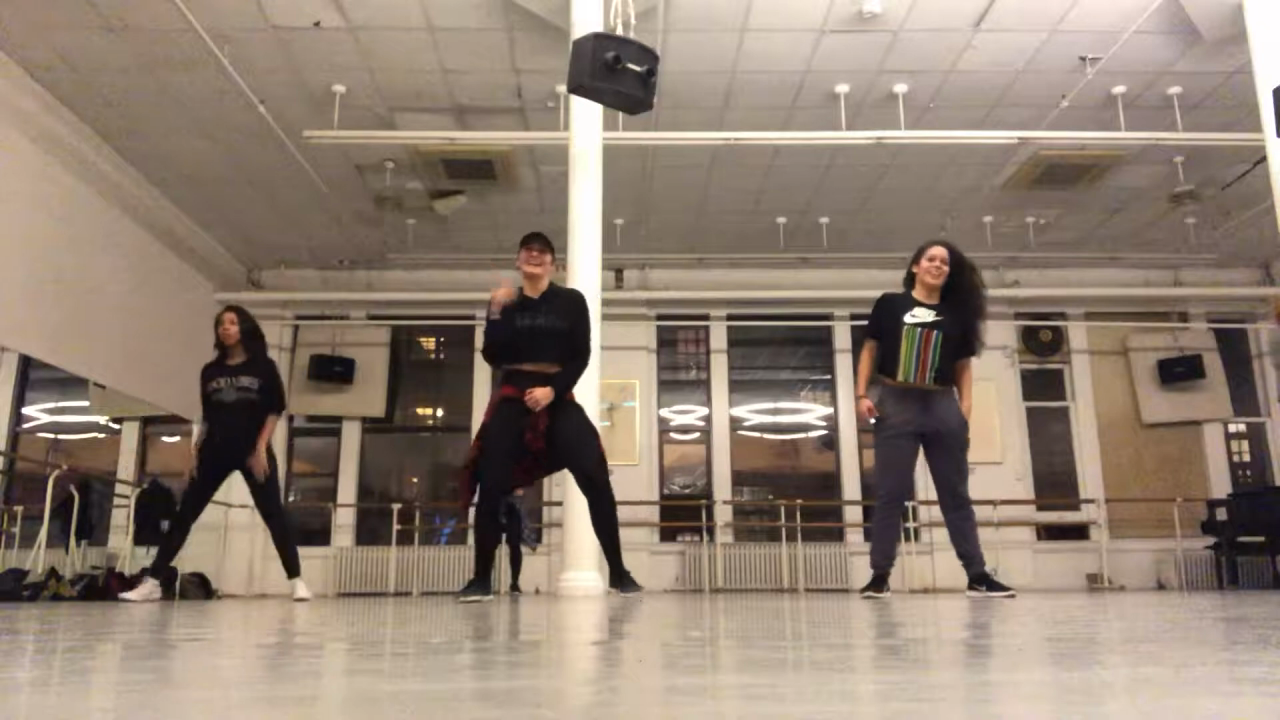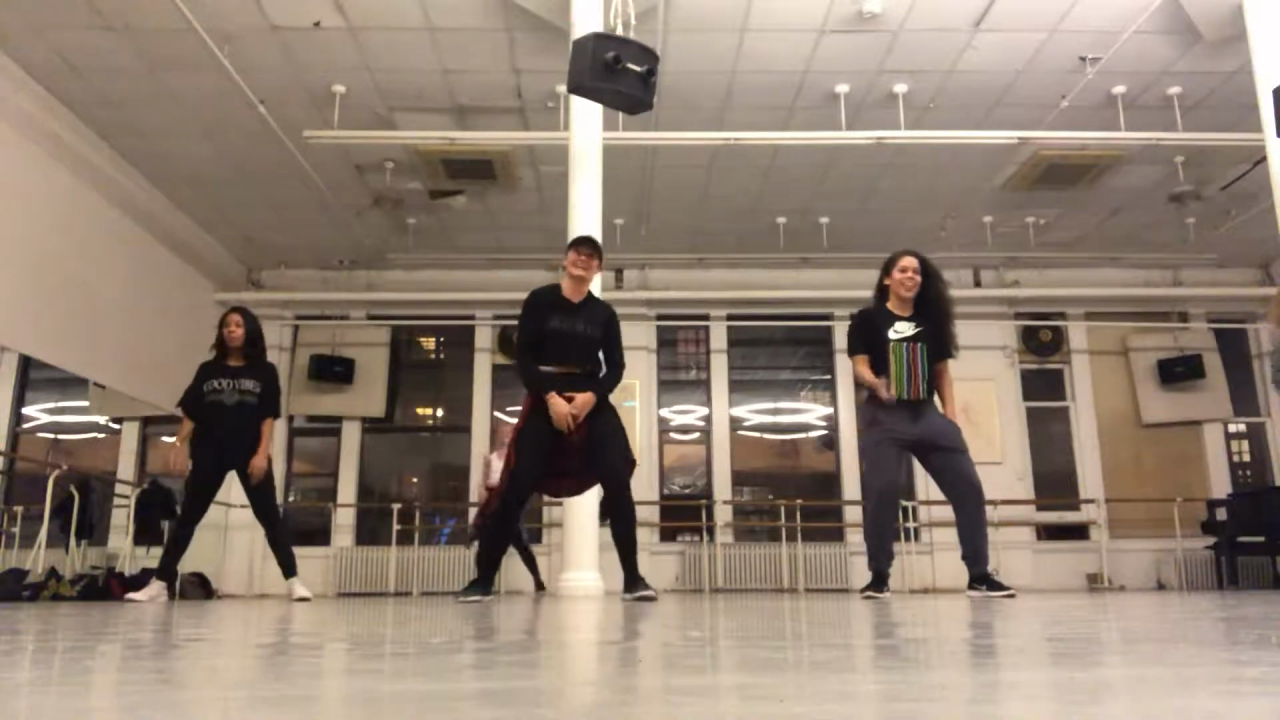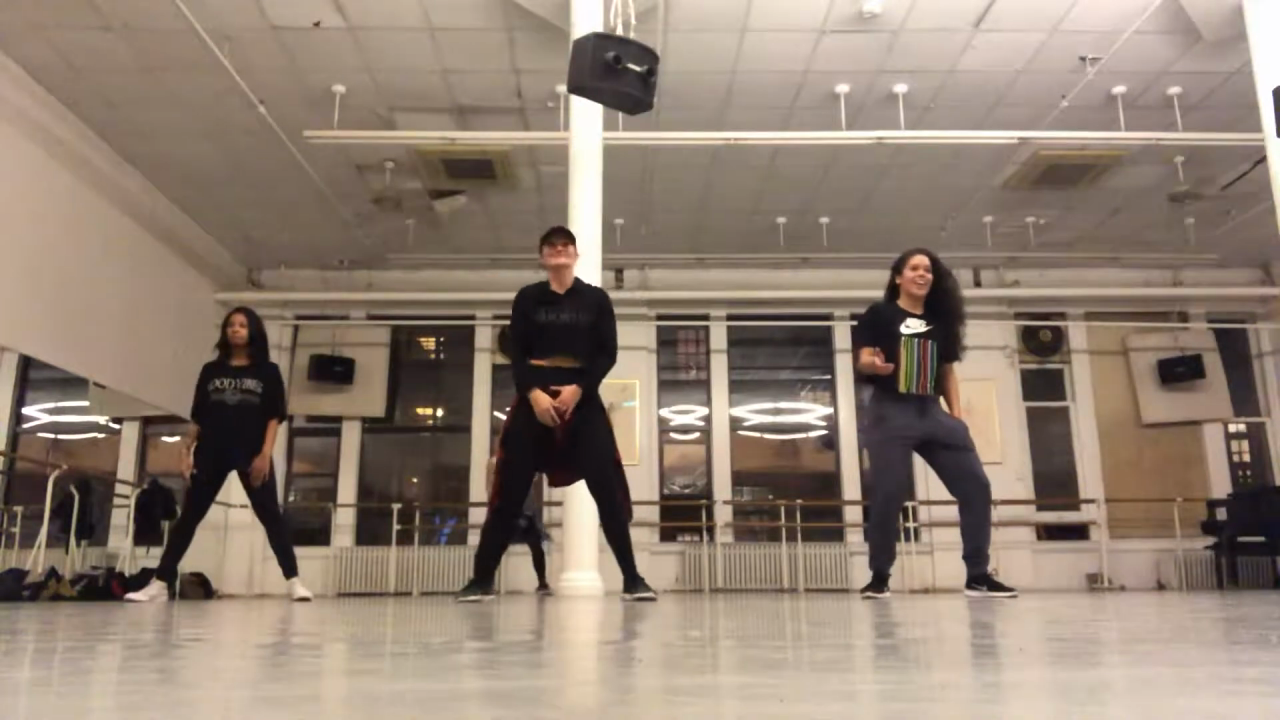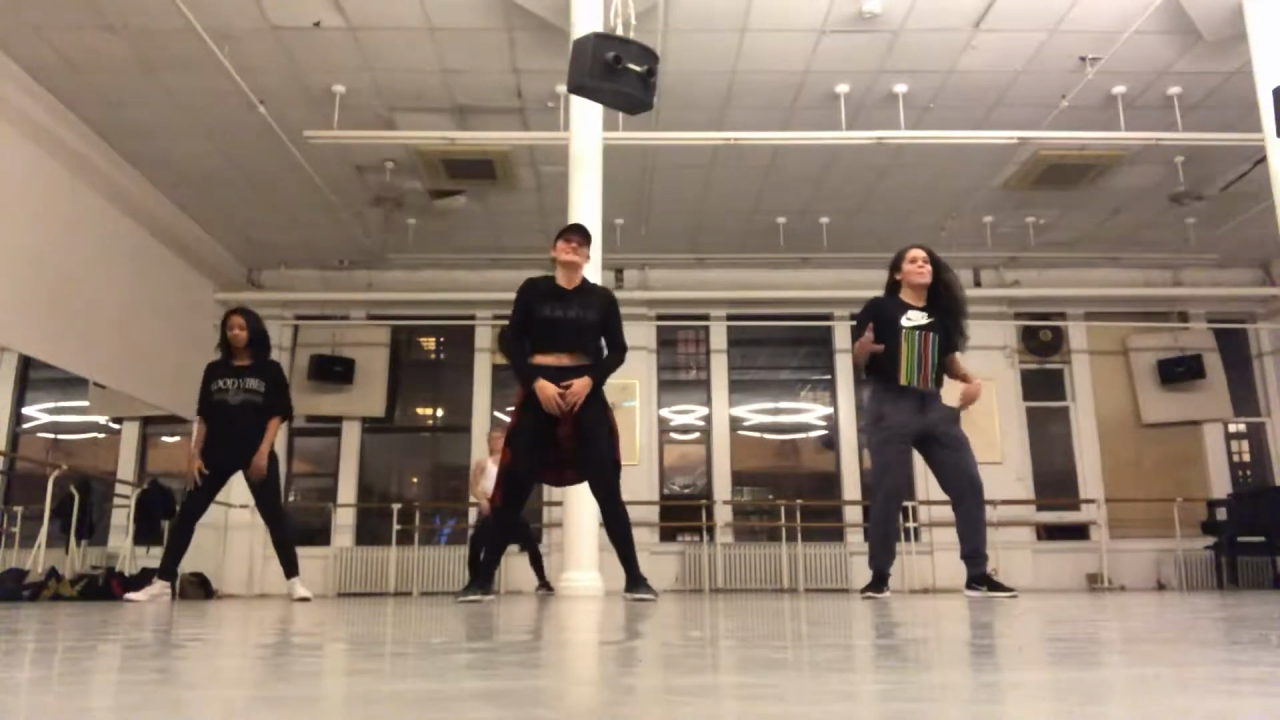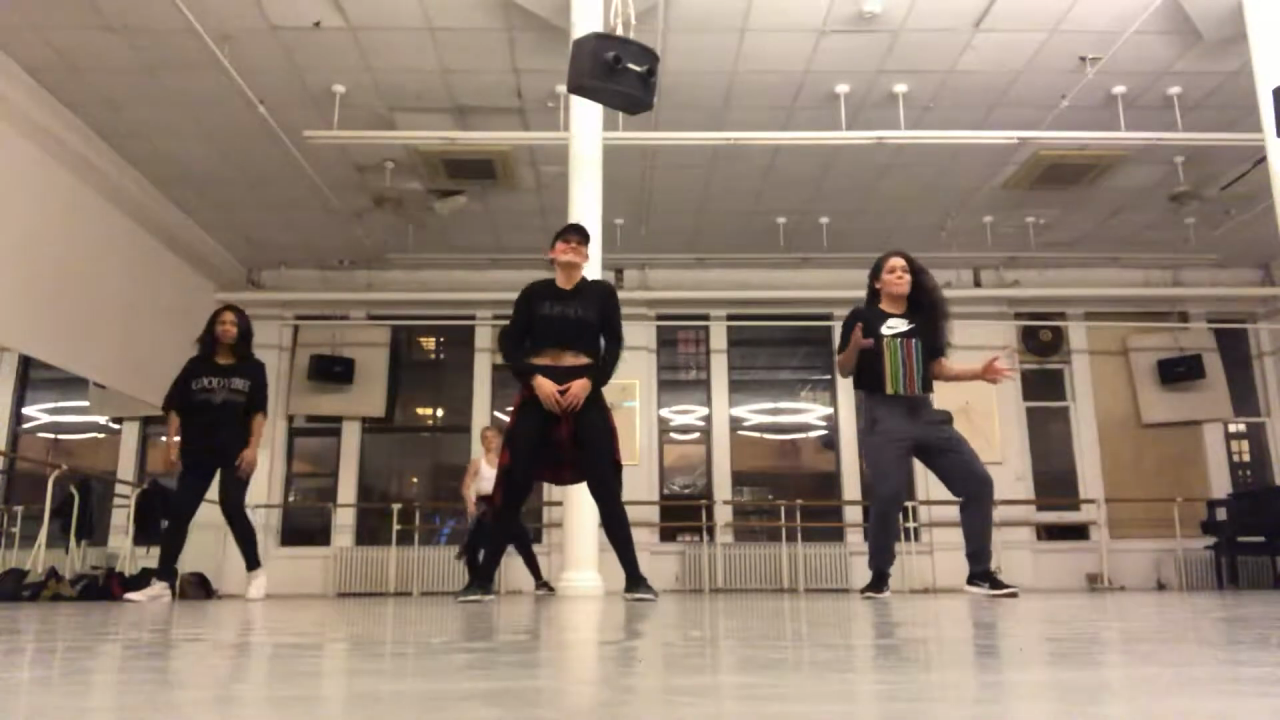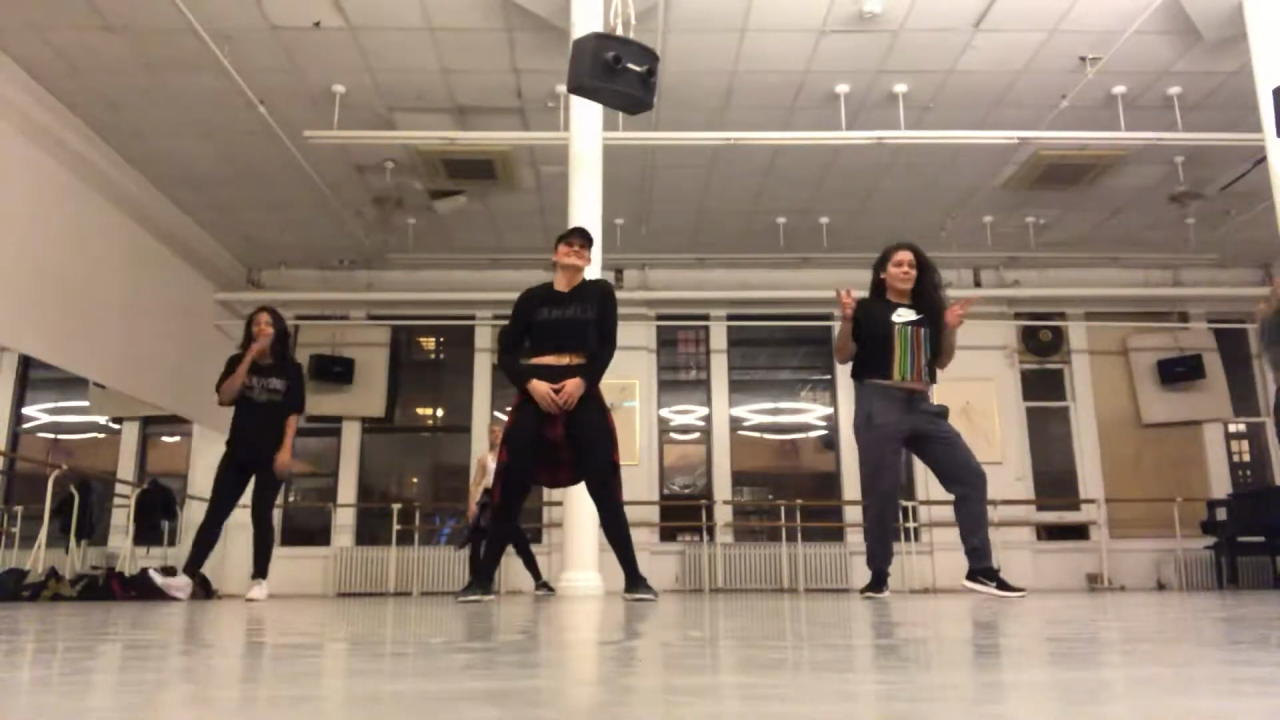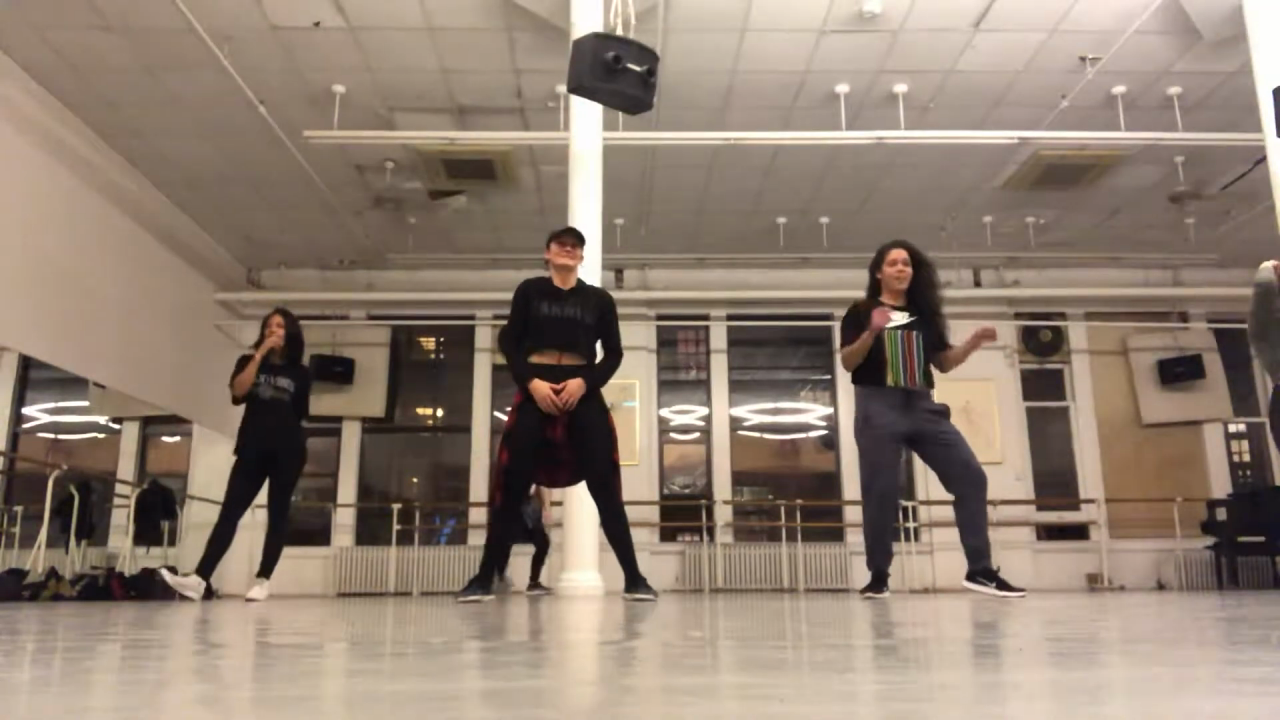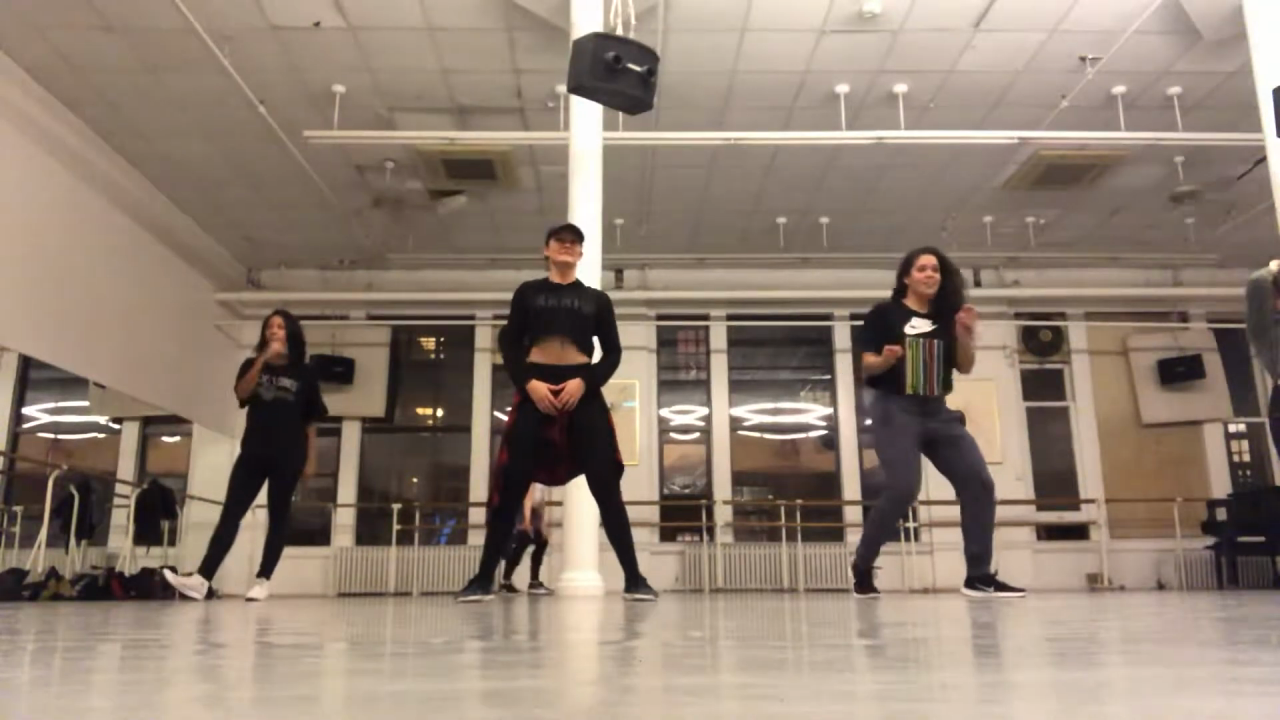
dt=0.5s
person 1, frame 1
left shoulder: (572, 301)
right shoulder: (507, 304)
left elbow: (581, 356)
right elbow: (493, 358)
left wrist: (553, 389)
right wrist: (495, 312)
left hip: (558, 397)
right hip: (512, 398)
left knee: (595, 479)
right knee: (490, 486)
left ankle: (618, 573)
right ankle: (481, 580)
person 1, frame 2
left shoulder: (604, 312)
right shoulder: (539, 300)
left elbow: (616, 365)
right elbow: (523, 357)
left wrist: (594, 395)
right wrist: (549, 396)
left hip: (592, 400)
right hip: (546, 400)
left knee: (618, 484)
right knee: (517, 488)
left ankle: (633, 578)
right ankle: (484, 579)
person 1, frame 3
left shoulder: (596, 299)
right shoulder: (528, 298)
left elbow: (607, 354)
right elbow: (516, 353)
left wrist: (579, 388)
right wrist: (532, 392)
left hip: (582, 395)
right hip: (534, 394)
left knee: (606, 486)
right knee: (512, 489)
left ankle: (631, 578)
right ankle: (483, 579)
person 1, frame 4
left shoulder: (601, 298)
right shoulder: (532, 290)
left elbow: (617, 350)
right elbow: (510, 343)
left wrist: (591, 379)
right wrist: (535, 381)
left hip: (585, 393)
right hip: (538, 392)
left knee: (607, 487)
right knee: (514, 487)
left ankle: (635, 579)
right ankle: (483, 579)
person 1, frame 5
left shoulder: (602, 293)
right shoulder: (534, 293)
left elbow: (613, 347)
right elbow: (510, 346)
left wrist: (591, 381)
right wrist: (534, 379)
left hip: (584, 393)
right hip: (537, 392)
left knee: (606, 488)
right knee: (513, 488)
left ankle: (635, 579)
right ankle: (483, 580)
person 1, frame 6
left shoulder: (600, 292)
right shoulder: (532, 298)
left elbow: (607, 346)
right elbow: (507, 352)
left wrist: (582, 381)
right wrist: (529, 383)
left hip: (583, 392)
right hip: (535, 393)
left knee: (604, 489)
right knee: (511, 489)
left ankle: (634, 578)
right ankle: (482, 579)
person 1, frame 7
left shoulder: (599, 299)
right shoulder: (529, 291)
left elbow: (614, 353)
right elbow: (510, 343)
left wrist: (585, 382)
right wrist: (530, 382)
left hip: (583, 393)
right hip: (535, 391)
left knee: (605, 488)
right knee: (511, 487)
left ankle: (634, 578)
right ankle: (484, 579)
person 1, frame 8
left shoulder: (597, 299)
right shoulder: (528, 293)
left elbow: (613, 353)
right elbow: (509, 345)
left wrist: (585, 382)
right wrist: (527, 382)
left hip: (583, 391)
right hip: (535, 390)
left knee: (606, 487)
right knee: (510, 487)
left ankle: (634, 579)
right ankle: (483, 579)
person 2, frame 1
left shoulder: (957, 314)
right shoulder: (890, 305)
left elbow: (963, 365)
right elbow: (870, 350)
left wrist: (965, 404)
right wrist: (862, 394)
left hip: (941, 405)
right hip: (897, 402)
left knee: (955, 491)
right knee: (891, 490)
left ankle: (977, 576)
right ankle: (880, 576)
person 2, frame 2
left shoulder: (932, 320)
right shoulder: (867, 319)
left elbow: (942, 371)
right elbow: (859, 366)
left wrist: (951, 414)
right wrist: (875, 384)
left hip: (927, 415)
right hip: (883, 417)
left knee: (969, 488)
right knee: (881, 491)
left ankle: (979, 575)
right ankle: (879, 576)
person 2, frame 3
left shoulder: (941, 321)
right shoulder: (878, 315)
left elbow: (947, 372)
right elbow: (863, 361)
left wrist: (957, 415)
right wrist: (875, 366)
left hip: (933, 412)
right hip: (890, 412)
left knee: (976, 486)
right knee: (888, 492)
left ankle: (977, 576)
right ankle: (879, 576)
person 2, frame 4
left shoulder: (942, 314)
right shoulder: (880, 308)
right elbow: (858, 358)
left wrist: (970, 380)
right wrist: (865, 345)
left hip: (933, 408)
right hip: (890, 406)
left knee: (969, 485)
right knee: (889, 490)
left ankle: (977, 576)
right ankle: (879, 576)
person 2, frame 5
left shoulder: (924, 319)
right shoulder: (861, 318)
left elbow: (937, 368)
right elbow: (844, 370)
left wrist: (979, 373)
right wrist: (853, 348)
left hip: (924, 414)
right hip: (883, 415)
left knee: (978, 483)
right knee: (887, 493)
left ankle: (980, 572)
right ankle: (879, 576)
person 2, frame 6
left shoulder: (928, 311)
right shoulder: (869, 310)
left elbow: (941, 362)
right elbow: (843, 356)
left wrist: (950, 328)
right wrist: (846, 319)
left hip: (922, 407)
right hip: (879, 405)
left knee: (971, 477)
right knee: (882, 490)
left ankle: (981, 570)
right ankle: (878, 576)
person 2, frame 7
left shoulder: (924, 313)
right shoulder: (861, 312)
left elbow: (944, 363)
right elbow: (847, 363)
left wrist: (974, 341)
right wrist: (871, 331)
left hip: (922, 408)
right hip: (879, 408)
left knee: (971, 477)
right knee: (881, 491)
left ankle: (980, 570)
right ankle: (878, 576)
person 2, frame 8
left shoulder: (947, 318)
right shoulder: (884, 314)
left elbow: (966, 366)
right elbow: (866, 365)
left wrist: (963, 332)
right wrist: (884, 360)
left hip: (937, 412)
right hip: (894, 409)
left knee: (980, 483)
right knee: (903, 488)
left ankle: (979, 576)
right ankle: (862, 567)
person 3, frame 1
left shoulder: (263, 367)
right shoulder: (210, 370)
left elbow: (273, 411)
right elbow: (208, 417)
left wrist: (261, 447)
right wrist: (196, 450)
left hip: (253, 453)
right hip: (215, 453)
left knee: (274, 515)
right knee: (184, 514)
left ankle: (296, 582)
right ankle: (152, 582)
person 3, frame 2
left shoulder: (264, 371)
right shoulder: (207, 370)
left elbow: (268, 416)
right elbow: (191, 413)
left wrist: (262, 453)
right wrist: (179, 445)
left hip: (251, 455)
right hip: (209, 455)
left knee: (269, 517)
right knee: (188, 516)
left ankle: (293, 581)
right ankle: (160, 584)
person 3, frame 3
left shoulder: (267, 371)
right shoulder: (210, 371)
left elbow: (274, 417)
right elbow: (198, 417)
left wrist: (265, 453)
right wrist: (186, 450)
left hip: (252, 454)
right hip: (211, 454)
left knee: (271, 516)
right knee: (189, 516)
left ankle: (293, 581)
right ankle: (160, 583)
person 3, frame 4
left shoulder: (269, 370)
right shoulder: (214, 370)
left elbow: (277, 415)
right elbow: (204, 417)
left wrist: (263, 451)
right wrist: (194, 454)
left hip: (257, 455)
right hip: (216, 455)
left knee: (275, 515)
right knee: (188, 513)
left ankle: (294, 581)
right ankle: (163, 583)
person 3, frame 5
left shoulder: (253, 368)
right shoulder: (196, 366)
left elbow: (259, 412)
right elbow: (175, 408)
left wrist: (253, 447)
right wrist: (171, 443)
left hip: (236, 451)
right hip: (197, 452)
left knee: (232, 507)
right knee: (179, 513)
left ankle: (255, 574)
right ankle: (162, 583)
person 3, frame 6
left shoulder: (290, 369)
right shoulder: (238, 363)
left elbow: (293, 414)
right elbow: (225, 397)
left wrist: (286, 449)
right wrist: (249, 358)
left hip: (273, 453)
right hip: (239, 450)
left knee: (261, 514)
right knee: (216, 512)
left ankle: (259, 581)
right ankle: (186, 578)
person 3, frame 7
left shoulder: (299, 373)
right shoulder: (249, 362)
right elbow: (238, 391)
left wrist: (299, 447)
right wrist: (259, 353)
left hip: (287, 454)
right hip: (252, 452)
left knee: (278, 517)
right knee: (229, 513)
left ankle: (262, 581)
right ankle: (199, 580)
person 3, frame 8
left shoulder: (303, 374)
right shoulder: (251, 365)
left elbow: (310, 421)
right elbow: (241, 394)
left wrist: (310, 459)
right wrist: (263, 361)
left hip: (288, 456)
right hip: (253, 452)
left knee: (278, 517)
right knee: (231, 513)
left ankle: (263, 581)
right ankle: (202, 580)
